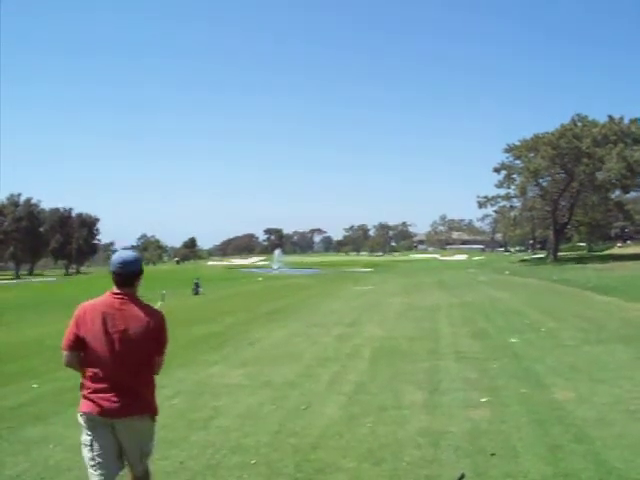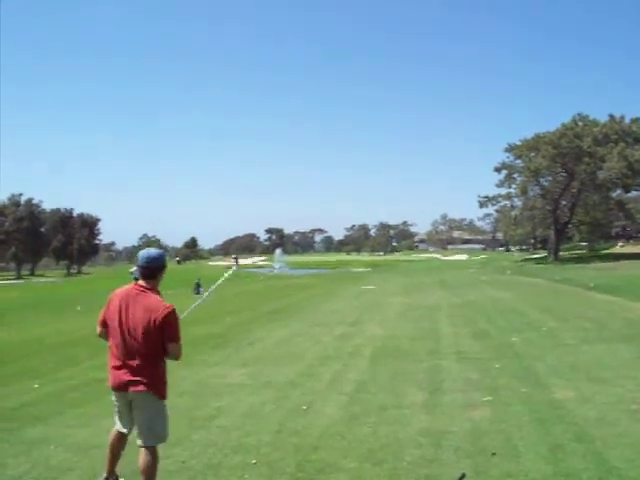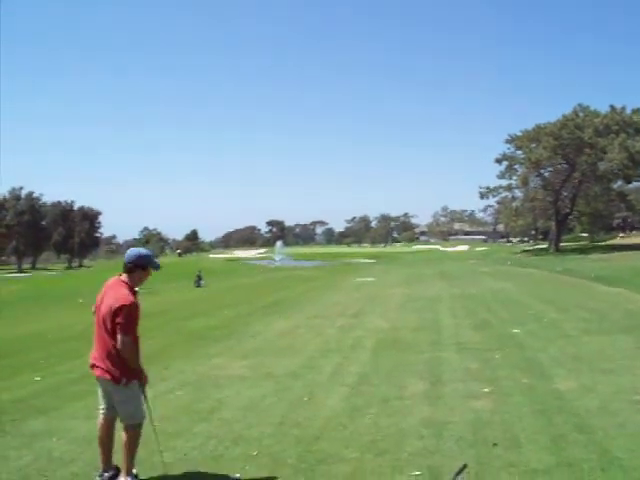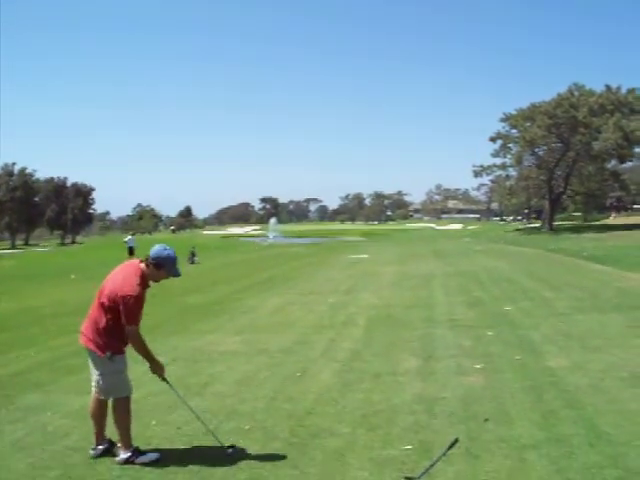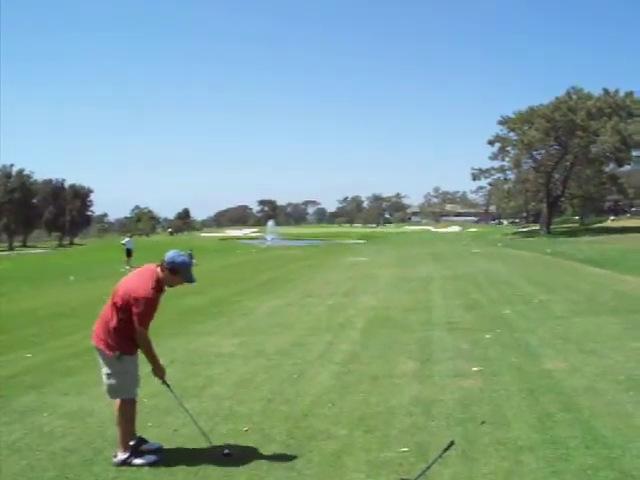
dt=0.7s
person 1, frame 1
left shoulder: (86, 311)
right shoulder: (153, 318)
left elbow: (69, 358)
right elbow: (156, 367)
left hip: (94, 408)
right hip: (137, 408)
person 1, frame 2
left shoulder: (116, 296)
right shoulder: (164, 310)
left elbow: (101, 332)
right elbow: (175, 354)
left hip: (119, 379)
right hip: (147, 385)
left knee: (121, 428)
right knee: (148, 444)
person 1, frame 3
left shoulder: (111, 284)
right shoulder: (127, 301)
left elbow: (96, 310)
right elbow: (124, 346)
right wrist: (140, 372)
left hip: (102, 364)
right hip: (119, 370)
left knee: (107, 417)
right knee: (134, 423)
person 1, frame 4
left shoulder: (132, 265)
right shoulder: (133, 292)
right elbow: (132, 334)
right wrist: (153, 362)
left hip: (96, 336)
right hip: (106, 344)
left knee: (101, 393)
right knee: (121, 396)
left ankle: (100, 443)
right ankle: (127, 451)
person 1, frame 5
left shoulder: (150, 271)
right shoulder: (146, 293)
right elbow: (141, 335)
right wrist: (155, 365)
left hip: (119, 338)
right hip: (114, 344)
left knee: (130, 393)
right knee: (125, 396)
left ankle: (132, 439)
right ankle: (124, 452)
